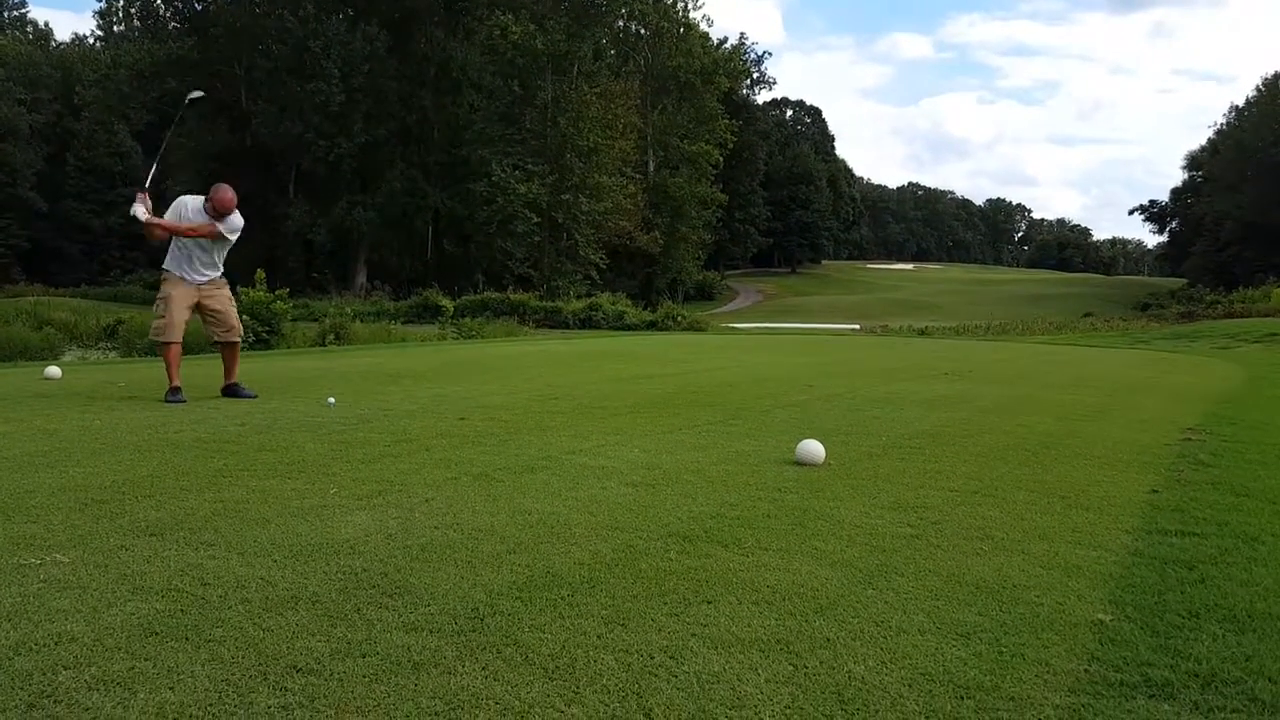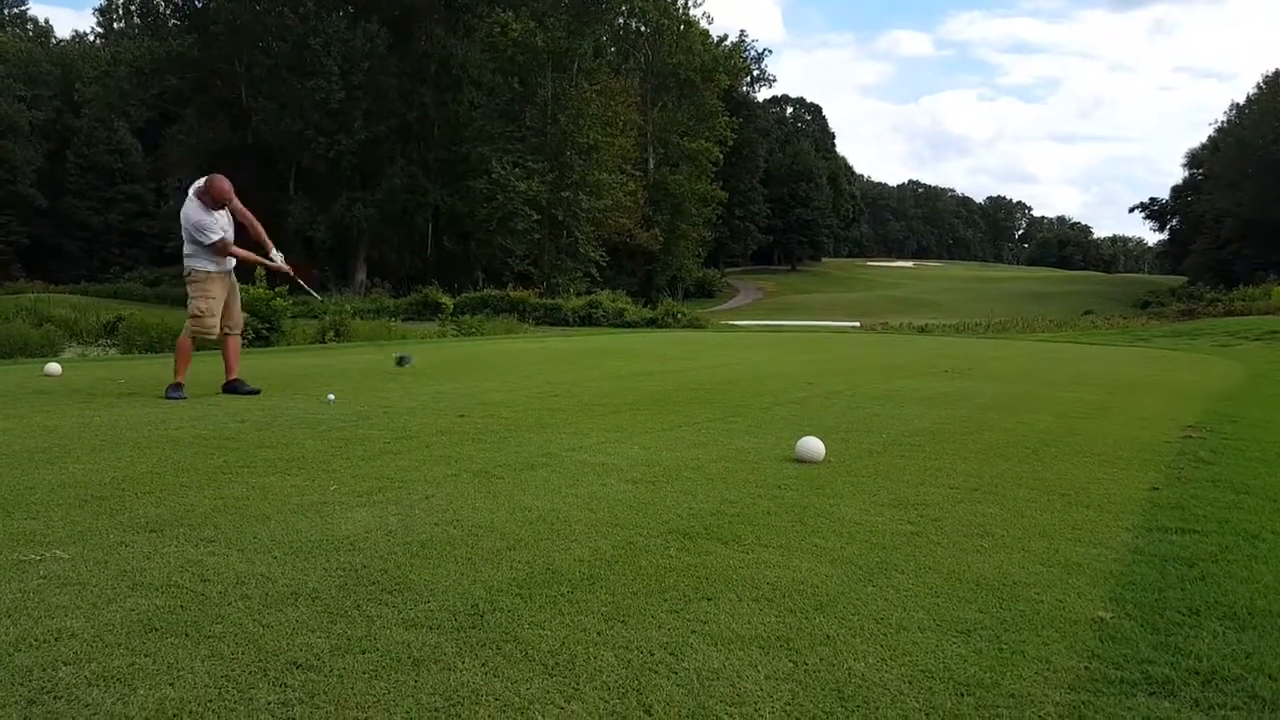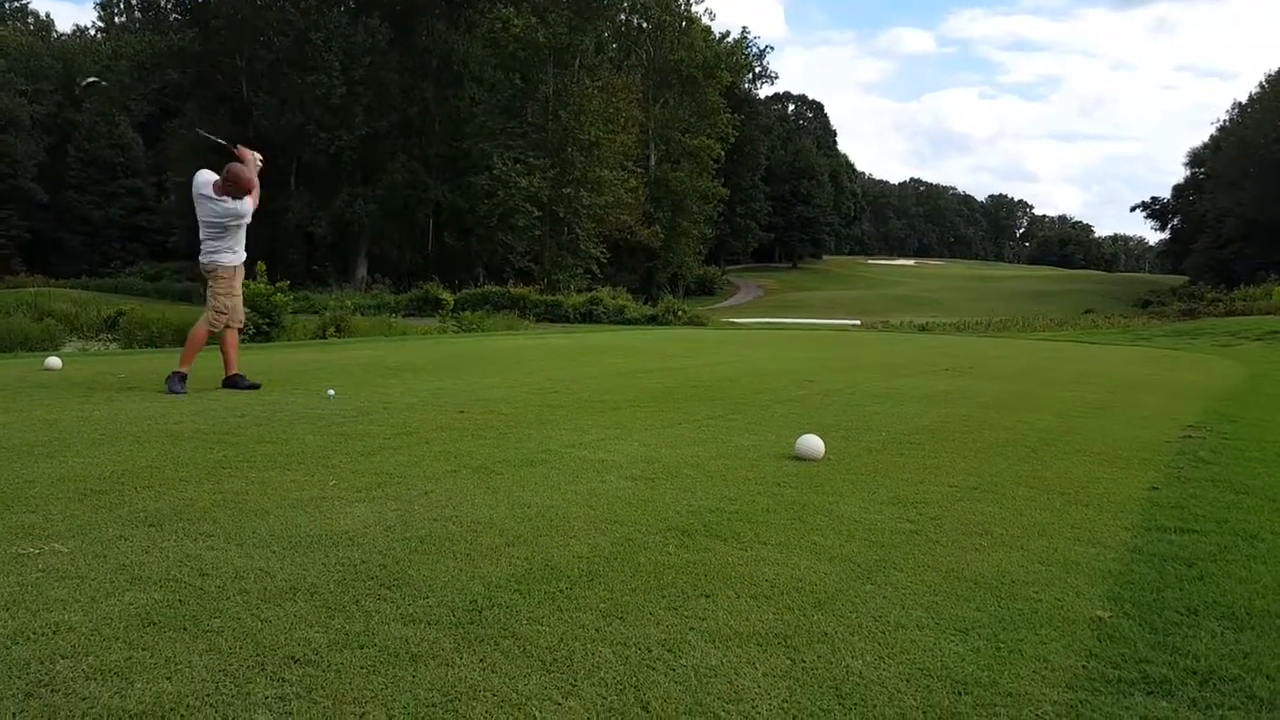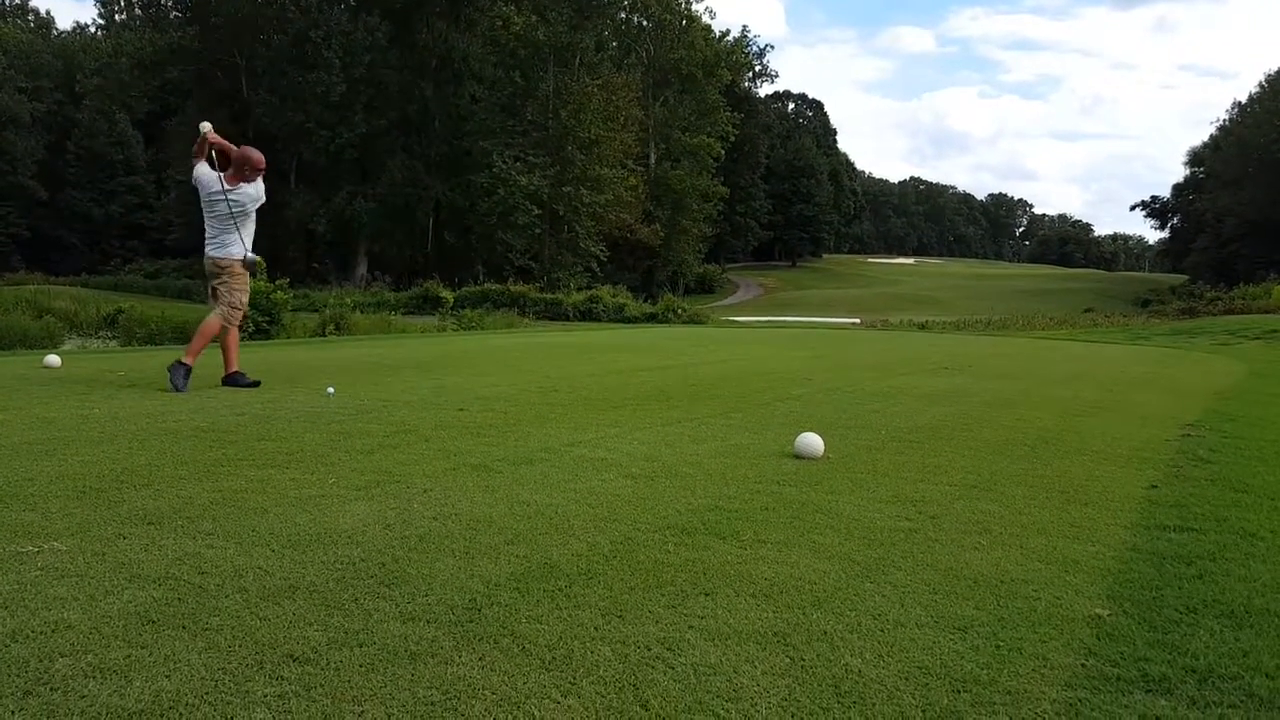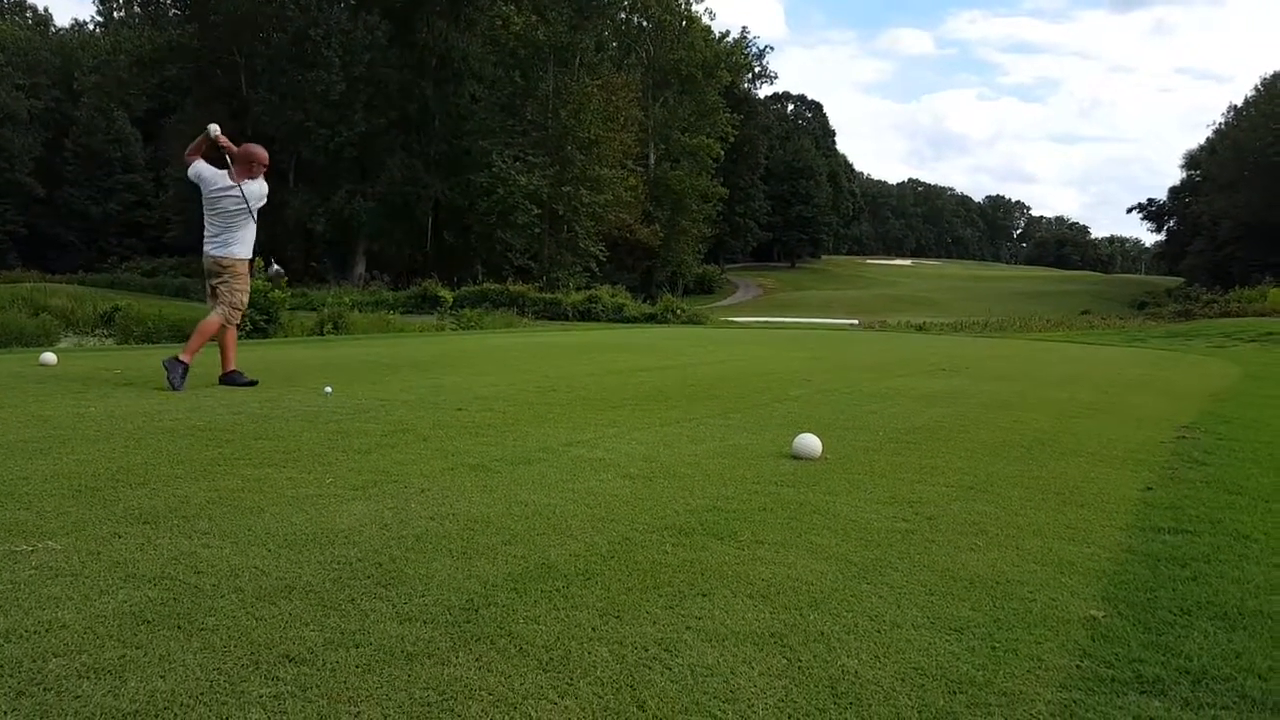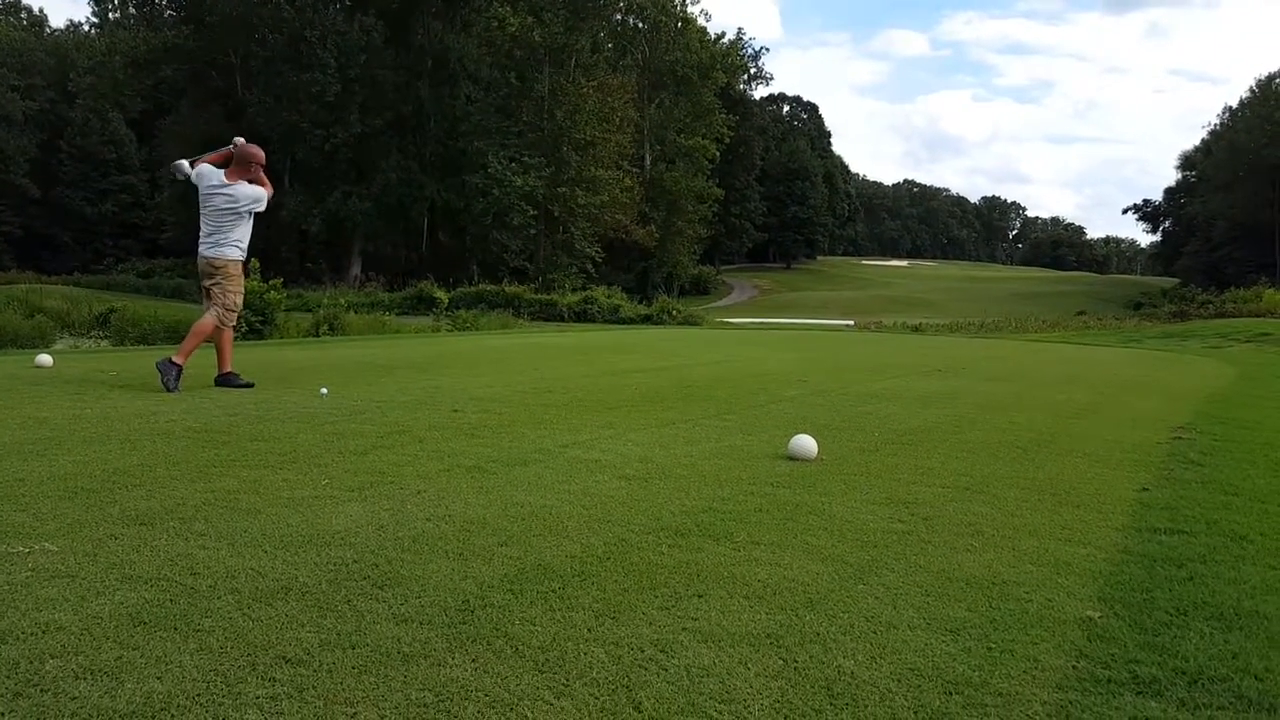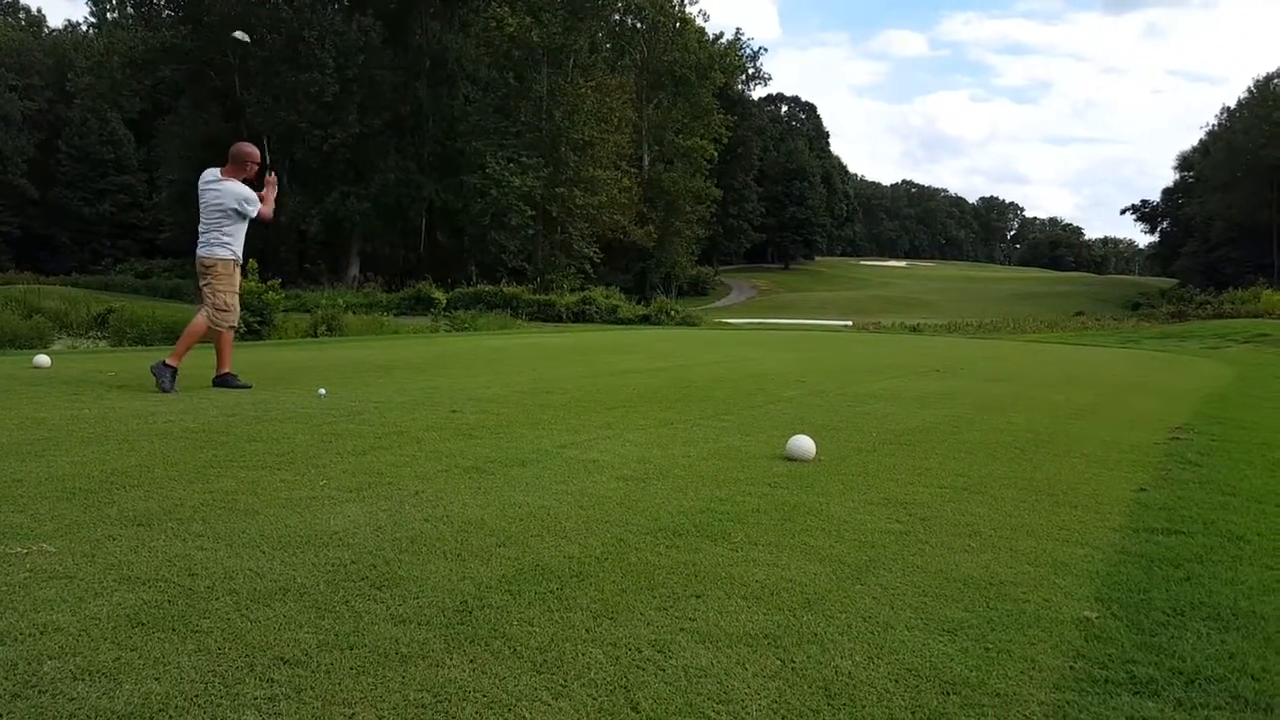
dt=0.2s
person 1, frame 1
left shoulder: (235, 221)
right shoulder: (184, 203)
left elbow: (190, 231)
right elbow: (156, 234)
left wrist: (154, 221)
right wrist: (148, 214)
left hip: (212, 282)
right hip: (177, 278)
left knee: (231, 331)
right knee: (169, 331)
left ankle: (231, 383)
right ankle: (174, 386)
person 1, frame 2
left shoulder: (206, 183)
right shoulder: (196, 218)
left elbow: (244, 216)
right elbow: (229, 250)
left wrist: (270, 248)
right wrist: (268, 264)
left hip: (225, 269)
right hip: (205, 272)
left knee: (232, 325)
right knee: (197, 326)
left ankle: (232, 380)
right ankle: (177, 382)
person 1, frame 3
left shoulder: (203, 178)
right shoulder: (239, 210)
right elbow: (254, 197)
left wrist: (247, 164)
right wrist: (250, 163)
left hip: (225, 262)
right hip: (226, 266)
left knee: (231, 320)
right knee: (214, 320)
left ankle: (232, 374)
right ankle: (179, 373)
person 1, frame 4
left shoulder: (205, 178)
right shoulder: (252, 193)
left elbow: (198, 158)
left wrist: (204, 139)
right wrist: (223, 144)
left hip: (215, 257)
right hip: (234, 262)
left knee: (230, 315)
right knee: (224, 313)
left ankle: (232, 373)
right ankle: (184, 364)
person 1, frame 5
left shoulder: (209, 177)
right shoulder: (257, 190)
left elbow: (190, 156)
right elbow: (258, 176)
left wrist: (207, 137)
right wrist: (232, 148)
left hip: (212, 256)
right hip: (235, 262)
left knee: (229, 315)
right knee: (224, 313)
left ankle: (229, 371)
right ankle: (181, 360)
person 1, frame 6
left shoulder: (207, 175)
right shoulder: (251, 194)
left elbow: (197, 163)
right elbow: (269, 189)
left wrist: (229, 152)
right wrist: (242, 153)
left hip: (207, 257)
right hip: (228, 262)
left knee: (225, 317)
right knee: (218, 314)
left ankle: (225, 372)
right ankle: (174, 362)
person 1, frame 7
left shoulder: (208, 176)
right shoulder: (241, 194)
right elbow: (267, 214)
left wrist: (260, 193)
right wrist: (271, 191)
left hip: (210, 257)
right hip: (222, 261)
left knee: (227, 318)
right knee: (211, 315)
left ankle: (223, 373)
right ankle: (169, 364)
